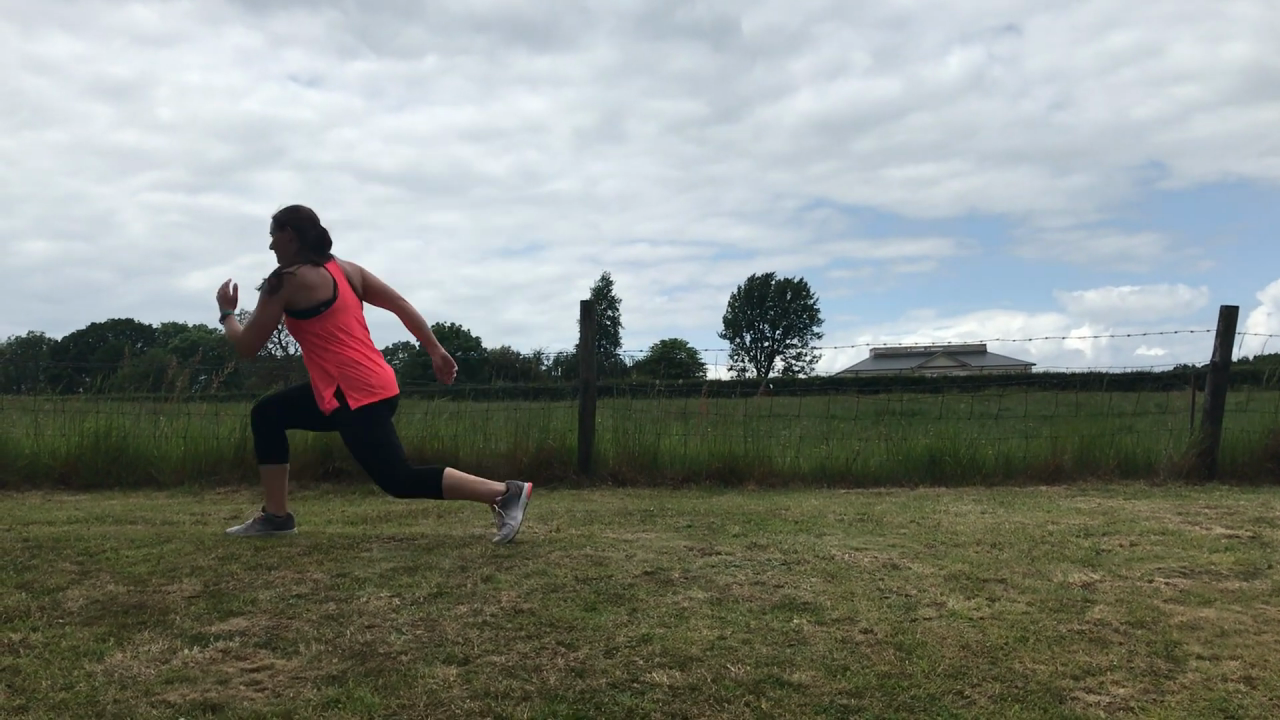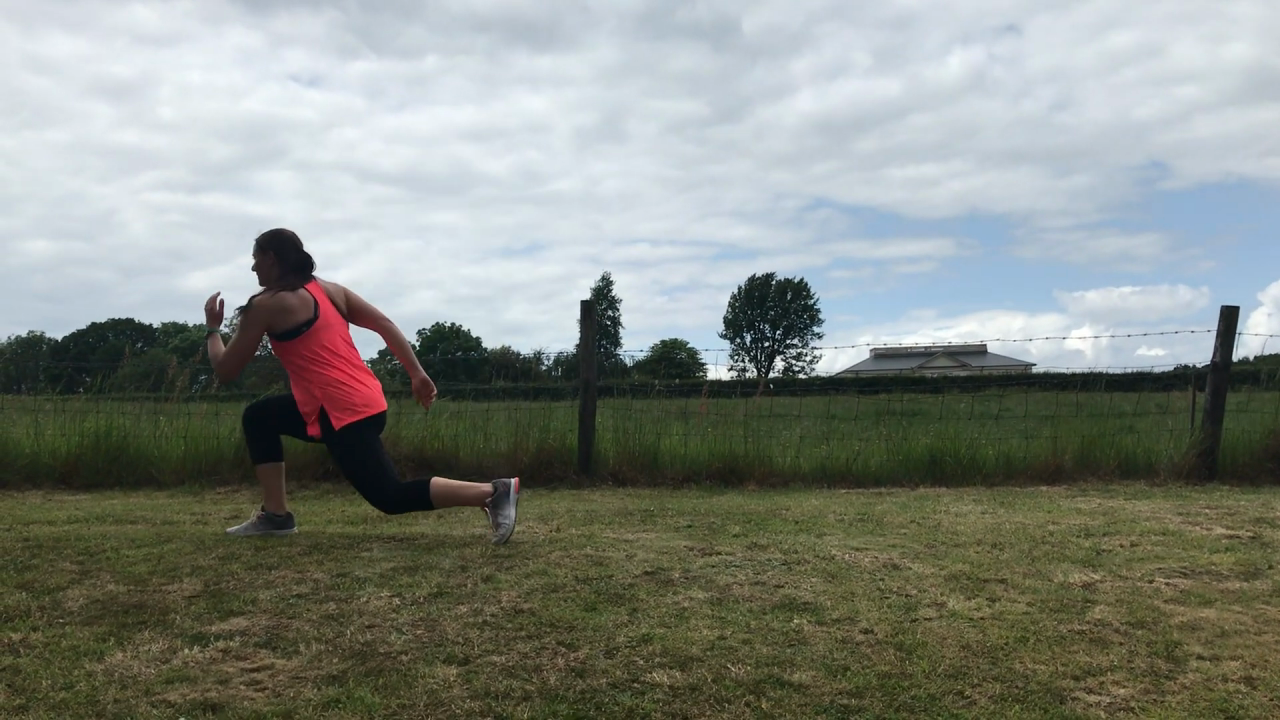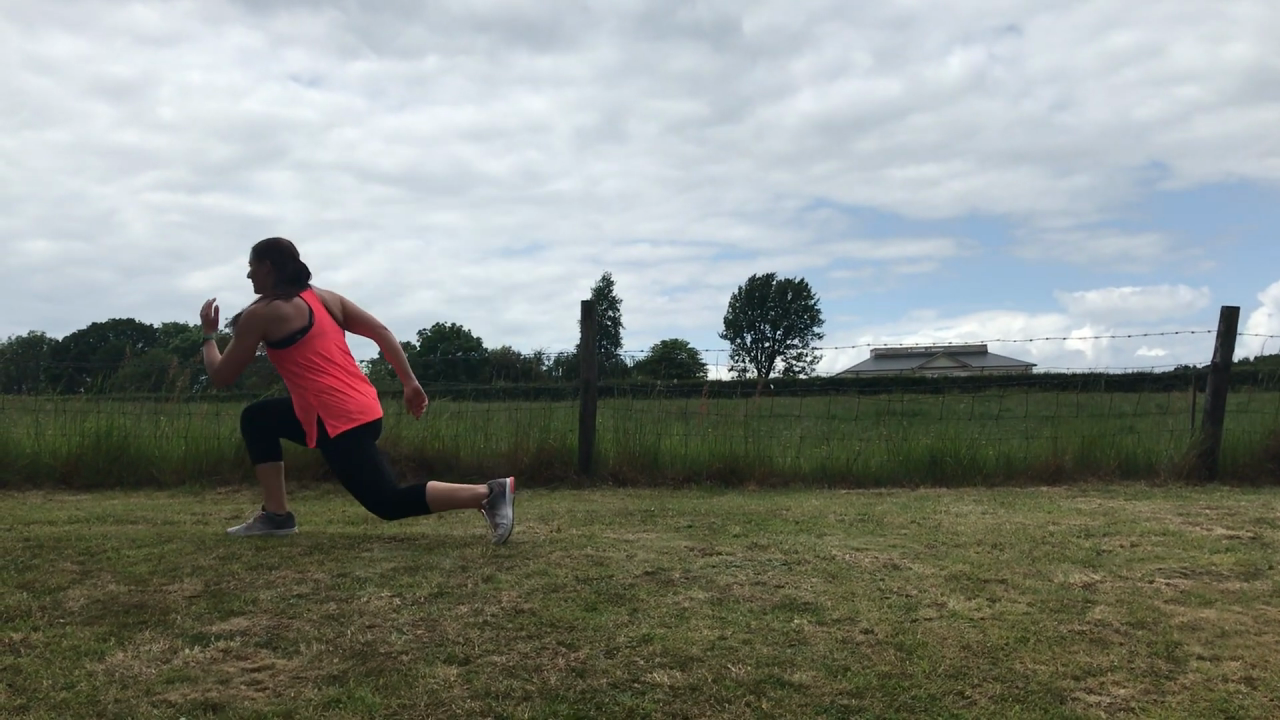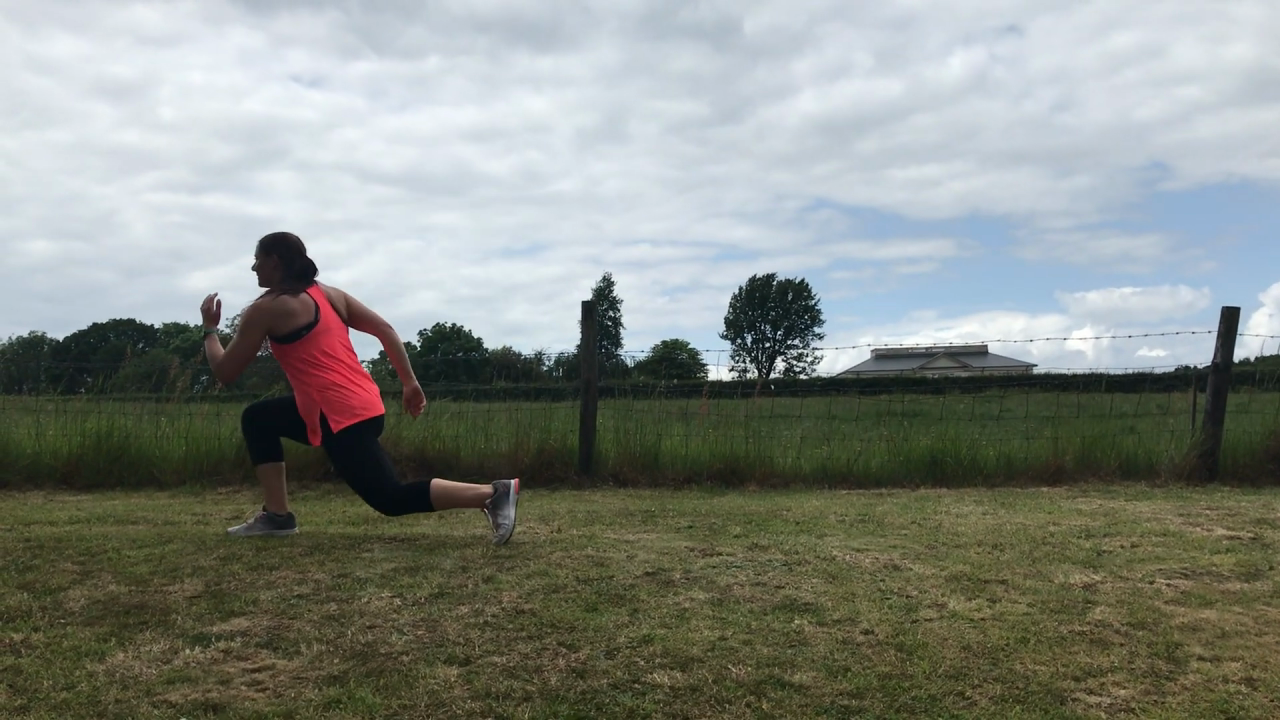
dt=0.1s
person 1, frame 1
left shoulder: (288, 281)
right shoulder: (345, 269)
left elbow: (246, 347)
right elbow: (401, 306)
left wrist: (226, 313)
right wrist: (435, 352)
left hip: (355, 393)
right hip: (355, 386)
left knee: (398, 480)
right knee: (266, 413)
left ankle: (505, 495)
right ankle: (275, 515)
person 1, frame 2
left shoulder: (266, 306)
right shoulder: (329, 290)
left elbow: (226, 370)
right elbow: (386, 325)
left wrist: (213, 329)
right wrist: (416, 374)
left hip: (342, 411)
right hip: (349, 402)
left knee: (389, 496)
right knee: (257, 418)
left ankle: (494, 493)
right ankle: (275, 514)
person 1, frame 3
left shoulder: (261, 314)
right shoulder: (325, 298)
left elbow: (222, 377)
right elbow: (381, 332)
left wrist: (208, 335)
right wrist: (409, 383)
left hip: (338, 417)
right hip: (355, 406)
left knee: (386, 501)
right knee: (255, 419)
left ankle: (490, 493)
right ankle: (275, 514)
person 1, frame 4
left shoulder: (267, 307)
right shoulder: (328, 294)
left elbow: (226, 371)
right elbow: (386, 330)
left wrist: (209, 328)
right wrist: (409, 382)
left hip: (341, 413)
right hip: (342, 405)
left knee: (387, 497)
right knee: (256, 419)
left ankle: (495, 494)
right ankle: (276, 514)
